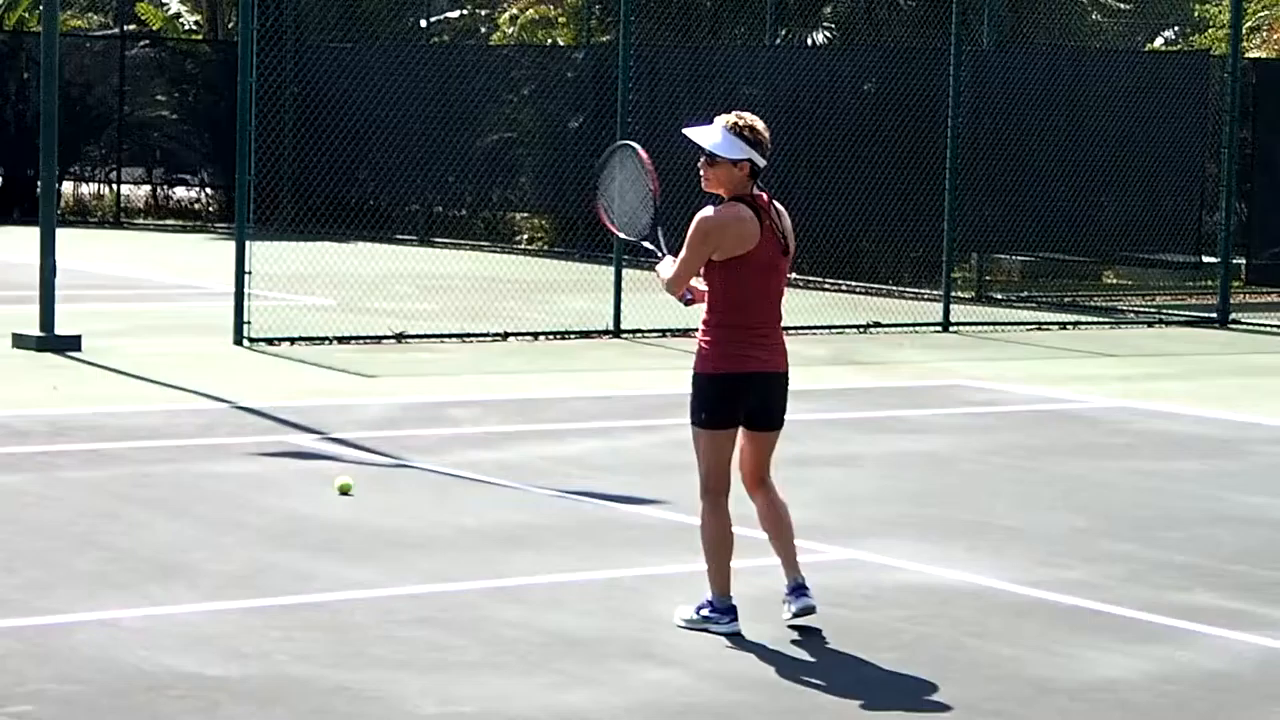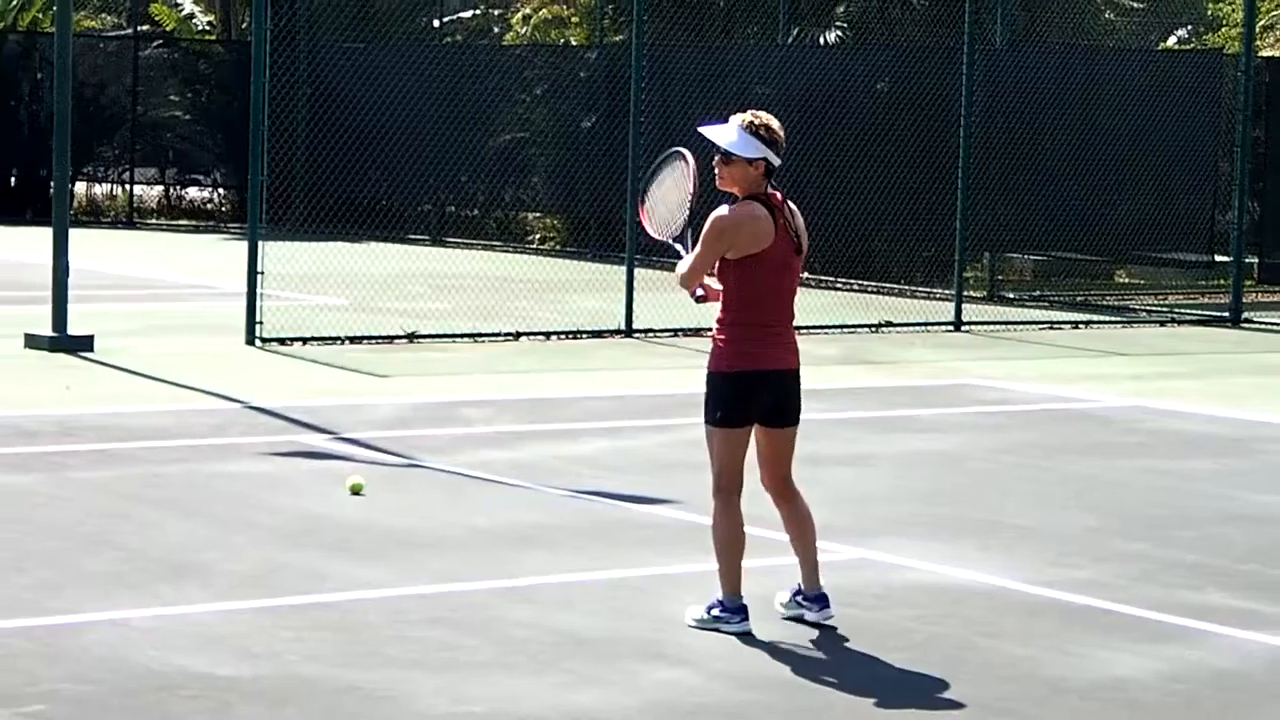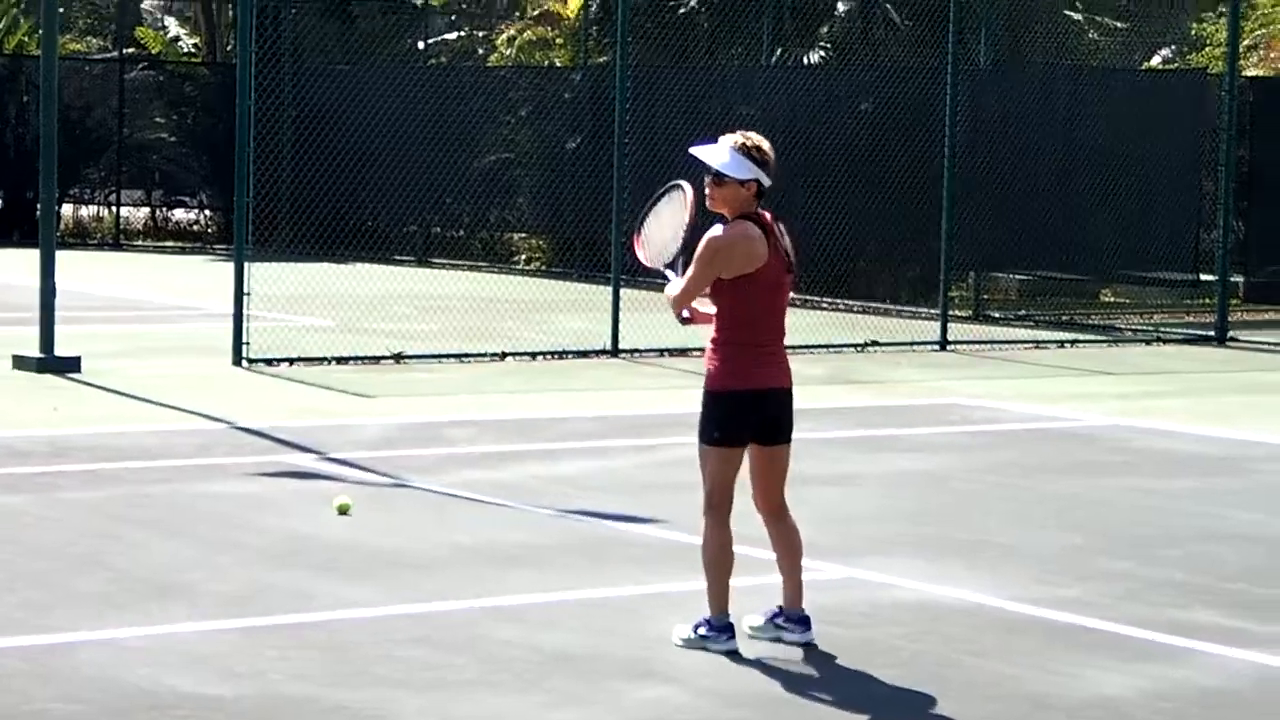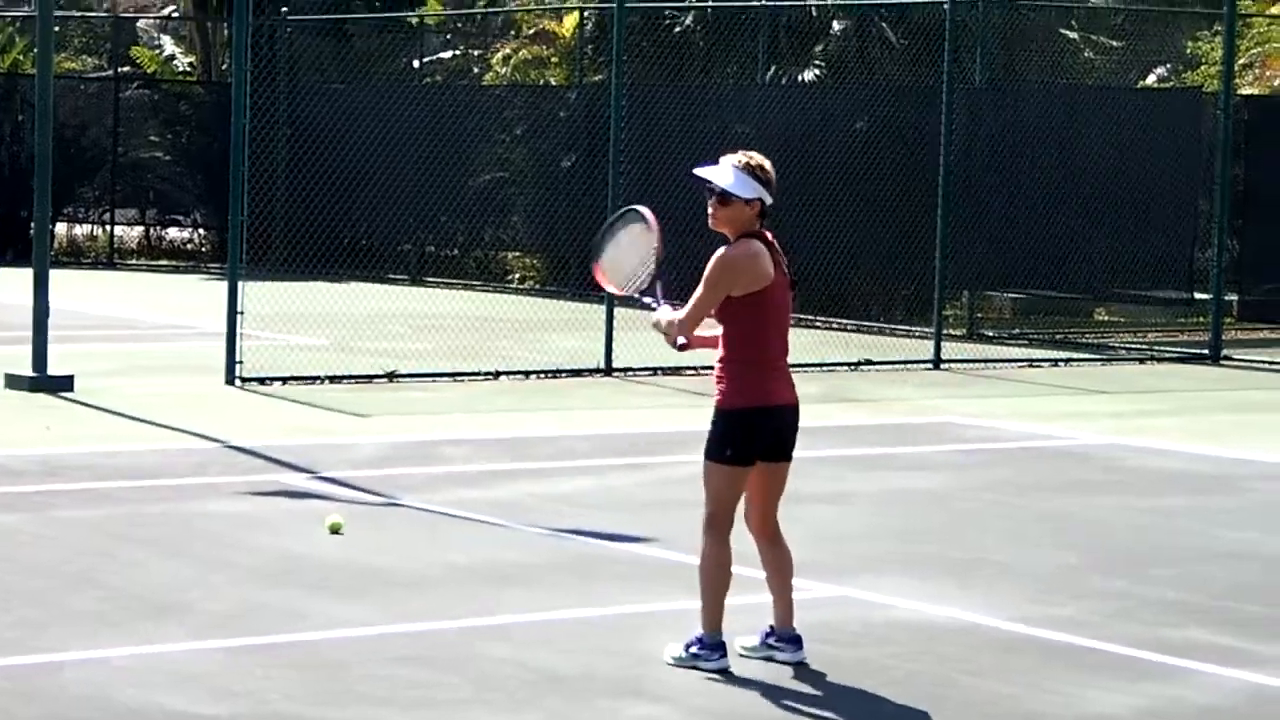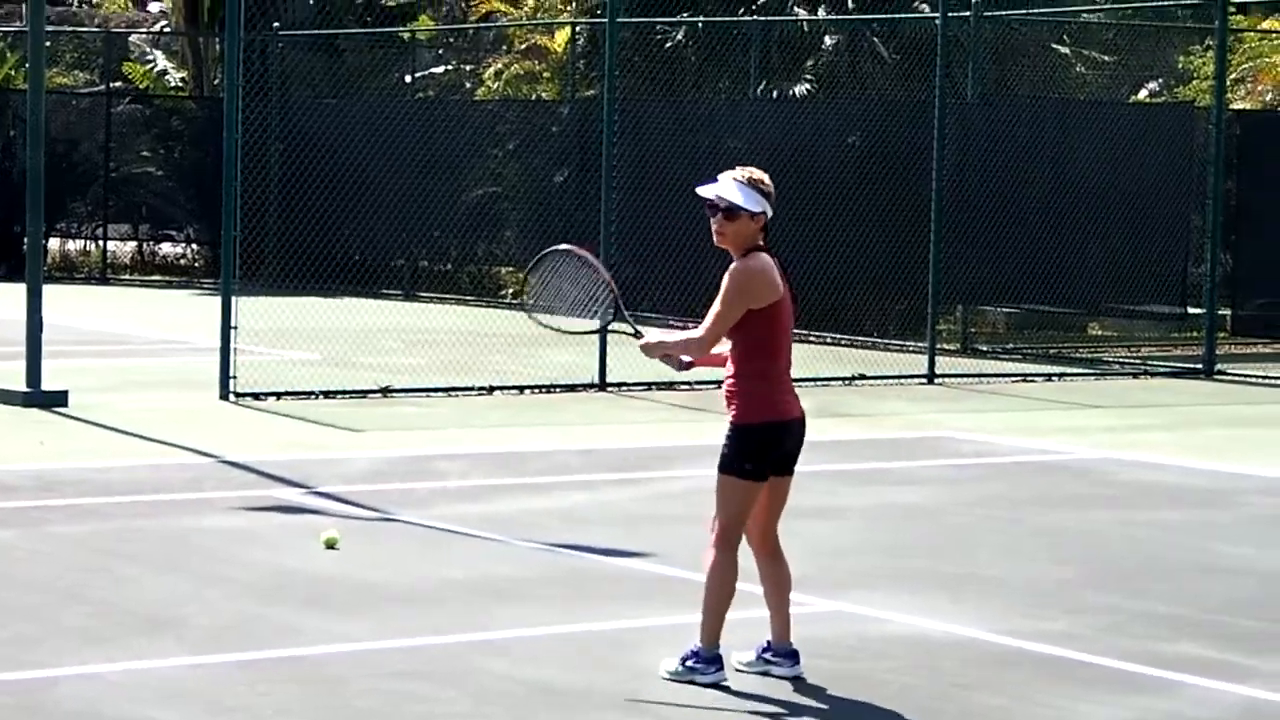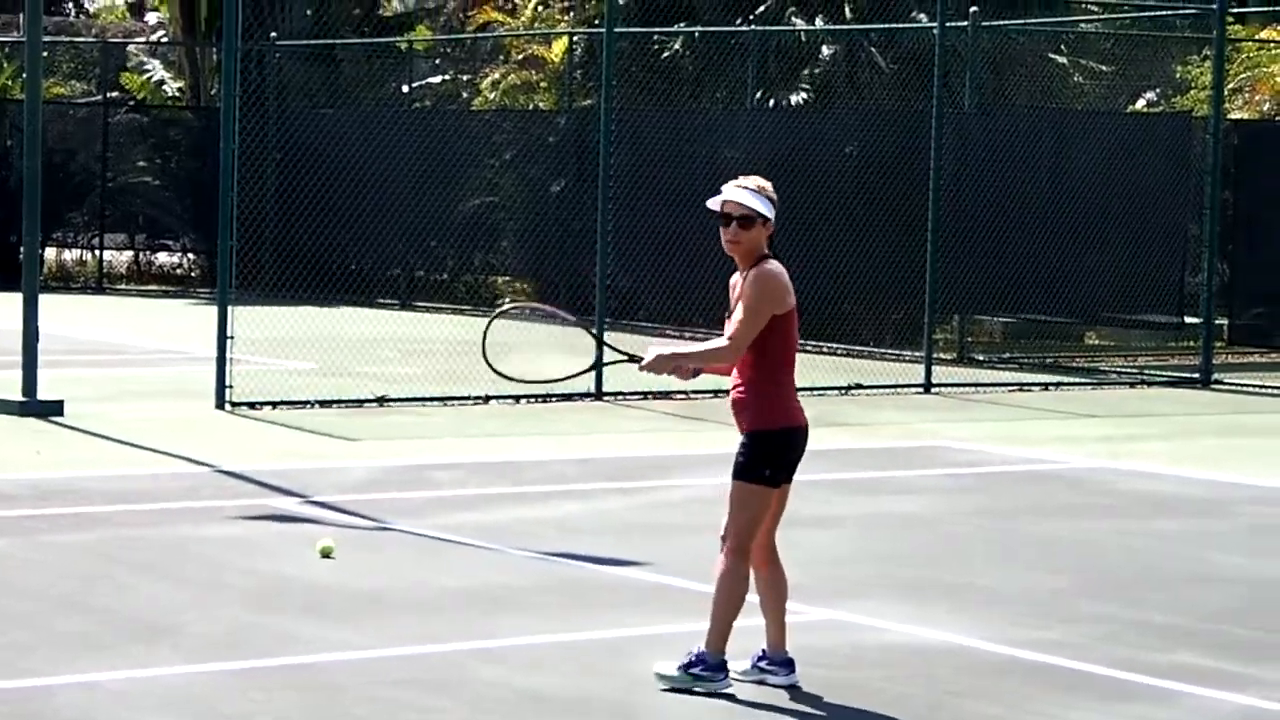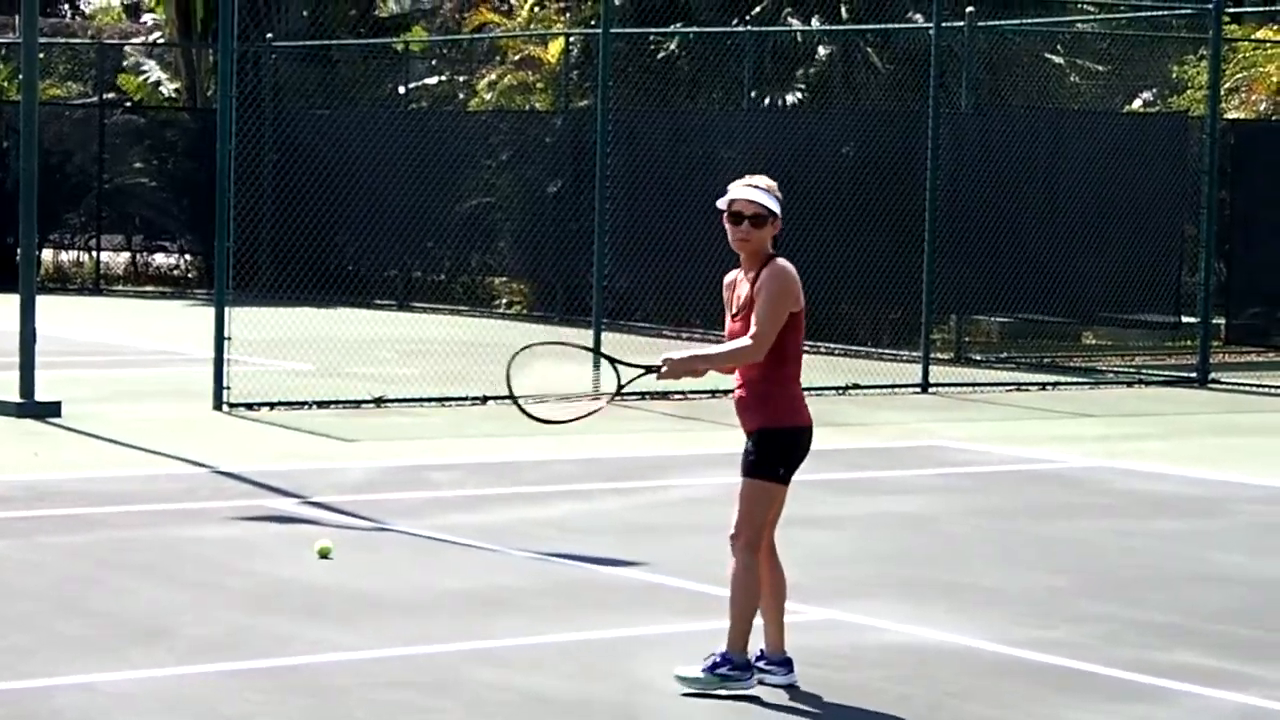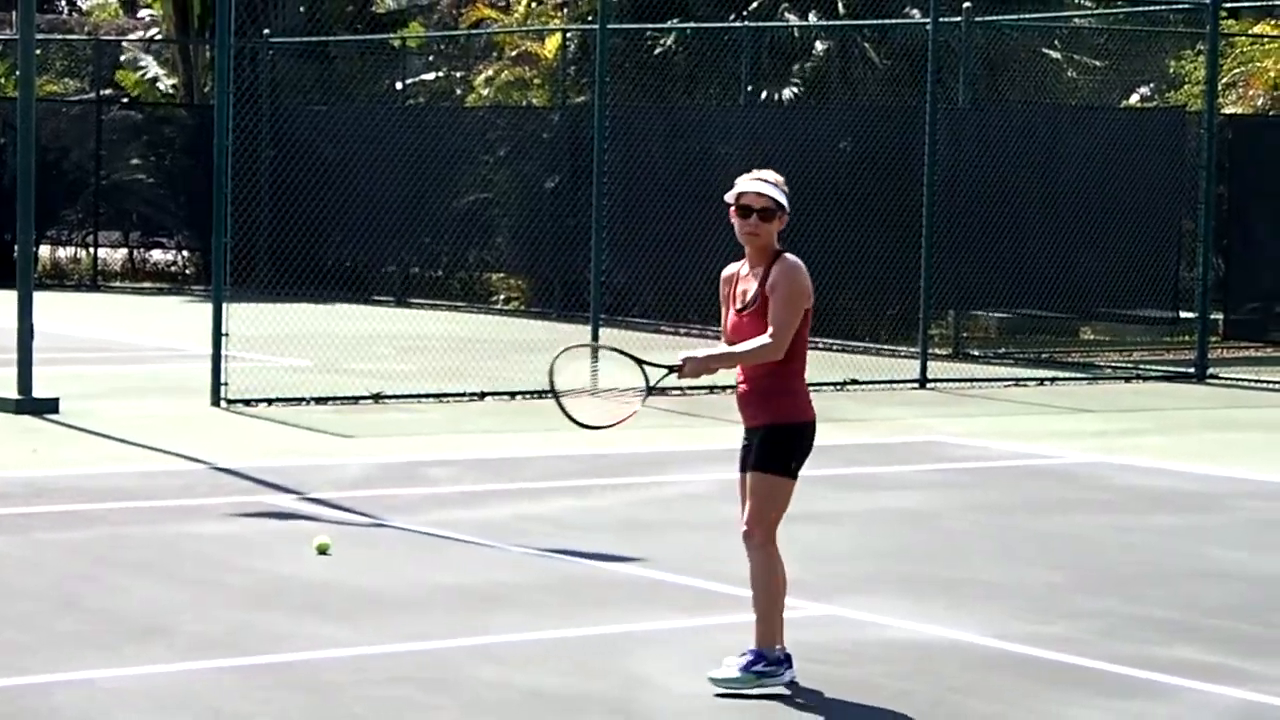
dt=0.1s
person 1, frame 1
left shoulder: (713, 220)
right shoulder: (778, 215)
left elbow: (672, 282)
left wrist: (670, 269)
left hip: (721, 371)
right hip: (770, 369)
left knee: (713, 491)
right knee: (759, 483)
left ankle: (720, 606)
right ankle: (797, 587)
person 1, frame 2
left shoulder: (729, 219)
right shoulder: (790, 214)
left elbow: (687, 279)
left wrist: (694, 269)
right wrist: (718, 286)
left hip: (735, 369)
right hip: (783, 368)
left knee: (726, 490)
right knee: (780, 482)
left ankle: (730, 606)
right ankle: (811, 593)
person 1, frame 3
left shoulder: (724, 238)
right shoulder: (773, 233)
left elbow: (683, 298)
left wrist: (679, 294)
right wrist: (704, 311)
left hip: (734, 388)
right hip: (775, 387)
left knee: (717, 508)
right knee: (771, 503)
left ankle: (717, 624)
right ankle: (793, 614)
person 1, frame 4
left shoulder: (733, 257)
right shoulder: (769, 252)
left elbow: (684, 321)
left wrist: (666, 319)
right wrist: (697, 338)
left hip: (743, 407)
right hip: (780, 405)
left knee: (716, 525)
right knee: (763, 523)
left ankle: (709, 643)
right ankle: (784, 633)
person 1, frame 5
left shoulder: (751, 269)
right shoulder: (753, 268)
left elbow: (708, 336)
left wrist: (663, 342)
right wrist: (692, 356)
left hip: (760, 422)
right hip: (778, 419)
left knee: (724, 537)
right knee: (762, 536)
left ankle: (705, 655)
right ankle: (781, 648)
person 1, frame 6
left shoulder: (765, 276)
right shoulder: (745, 278)
left elbow: (733, 348)
left wrist: (668, 355)
right wrist: (692, 363)
left hip: (770, 429)
right hip: (779, 427)
left knee: (735, 544)
right knee: (760, 546)
left ankle: (710, 661)
right ankle: (776, 658)
person 1, frame 7
left shoulder: (778, 275)
right shoulder: (733, 281)
left elbow: (757, 348)
left wrist: (694, 359)
right wrist: (696, 362)
left hip: (780, 427)
right hip: (761, 427)
left knee: (745, 540)
right knee: (758, 543)
left ankle: (734, 658)
right ankle: (773, 657)
person 1, frame 8
left shoulder: (788, 271)
right shoulder: (731, 276)
left elbow: (775, 346)
left wrist: (712, 359)
right wrist: (709, 359)
left hip: (783, 422)
right hip: (759, 423)
left knee: (756, 536)
right knee: (759, 538)
left ankle: (766, 658)
right ankle: (773, 651)
